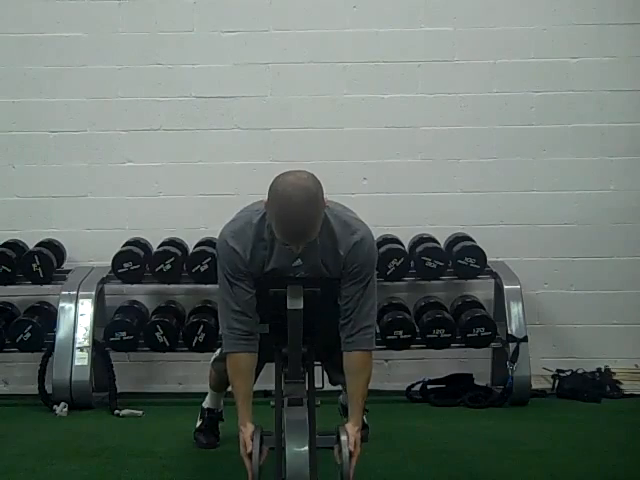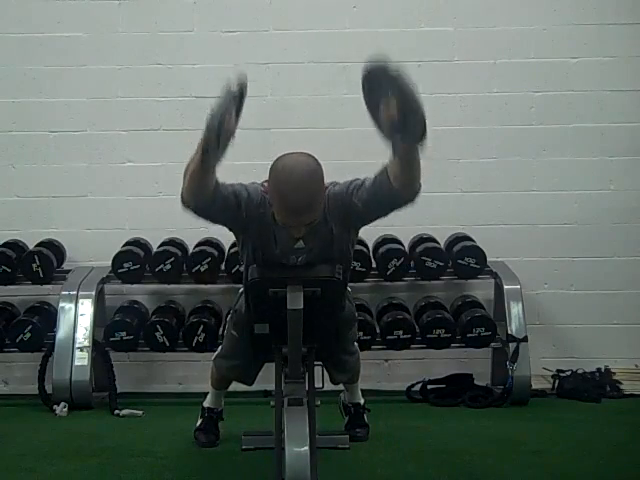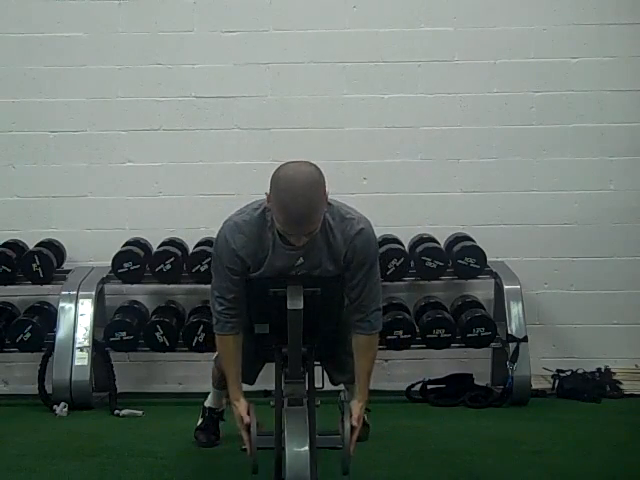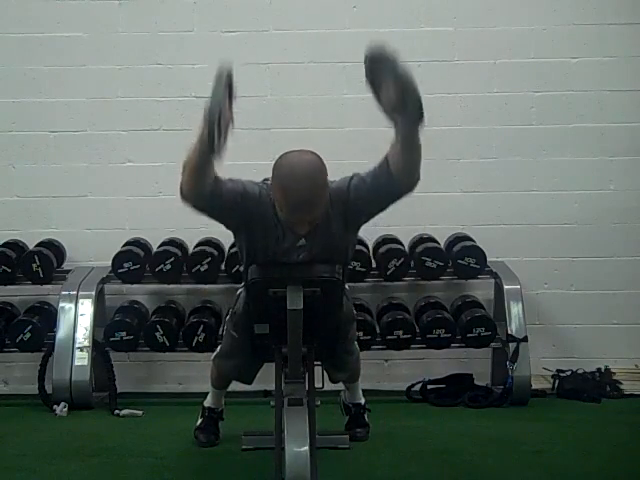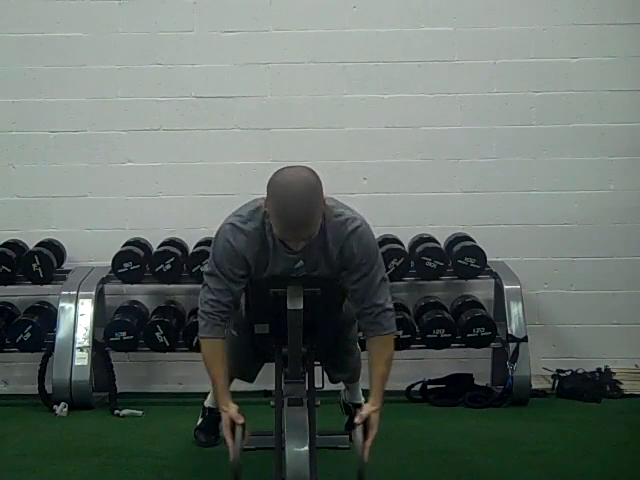
dt=1s
person 1, frame 1
left shoulder: (355, 238)
right shoulder: (237, 238)
left elbow: (358, 332)
right elbow: (239, 332)
left wrist: (354, 419)
right wrist: (245, 421)
right hip: (259, 307)
right knee: (228, 358)
left ankle: (348, 404)
right ankle: (211, 407)
person 1, frame 2
left shoulder: (344, 204)
right shoulder: (249, 206)
left elbow: (404, 189)
right elbow: (194, 198)
left wrist: (401, 137)
right wrist: (209, 147)
left knee: (345, 363)
right knee: (230, 363)
left ankle: (353, 401)
right ankle: (212, 407)
person 1, frame 3
left shoulder: (355, 232)
right shoulder: (236, 234)
left elbow: (366, 317)
right elbow: (226, 316)
left wrist: (361, 398)
right wrist: (236, 396)
left knee: (347, 362)
right knee: (230, 360)
left ankle: (348, 397)
right ankle: (213, 405)
person 1, frame 4
left shoulder: (346, 200)
right shoulder: (250, 202)
left elbow: (403, 177)
right elbow: (192, 192)
left wrist: (406, 120)
right wrist: (209, 133)
left knee: (346, 365)
right knee: (227, 362)
left ankle: (354, 401)
right ankle: (213, 406)
person 1, frame 5
left shoulder: (352, 232)
right shoulder: (236, 233)
left elbow: (378, 314)
right elbow: (212, 314)
left wrist: (376, 399)
right wrist: (224, 401)
left knee: (346, 362)
right knee: (231, 358)
left ankle: (353, 400)
right ankle: (211, 405)
